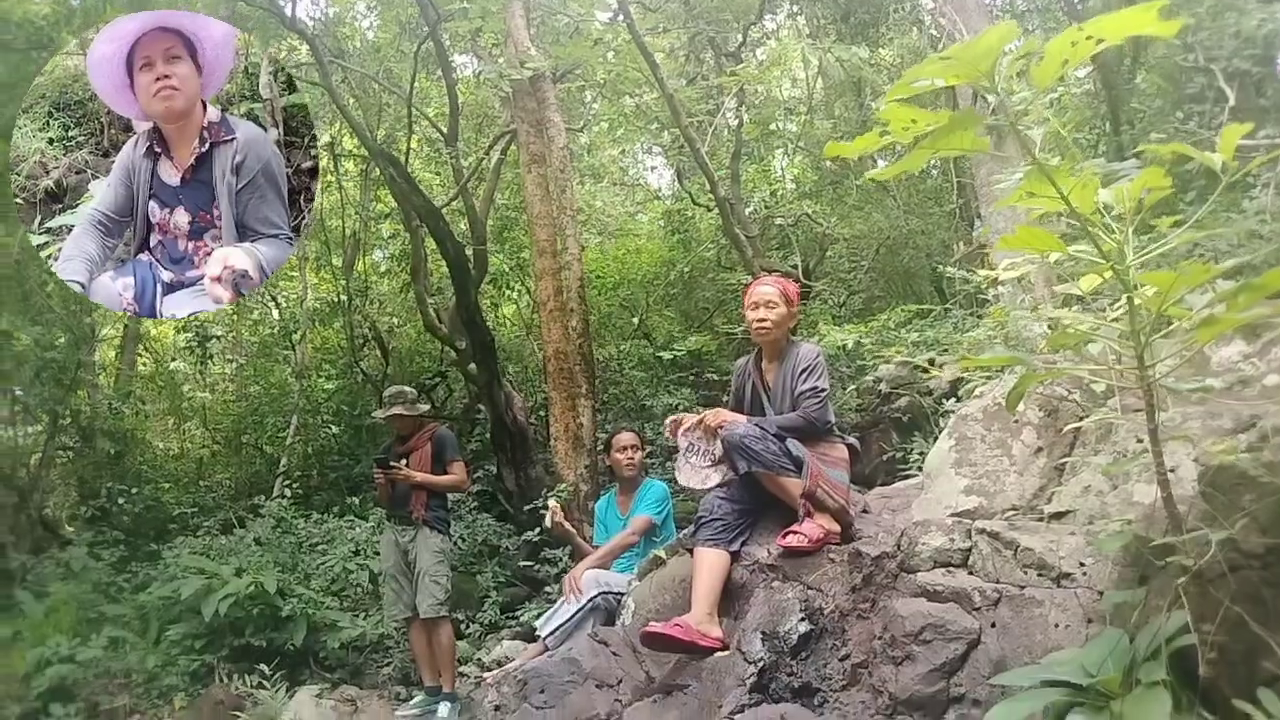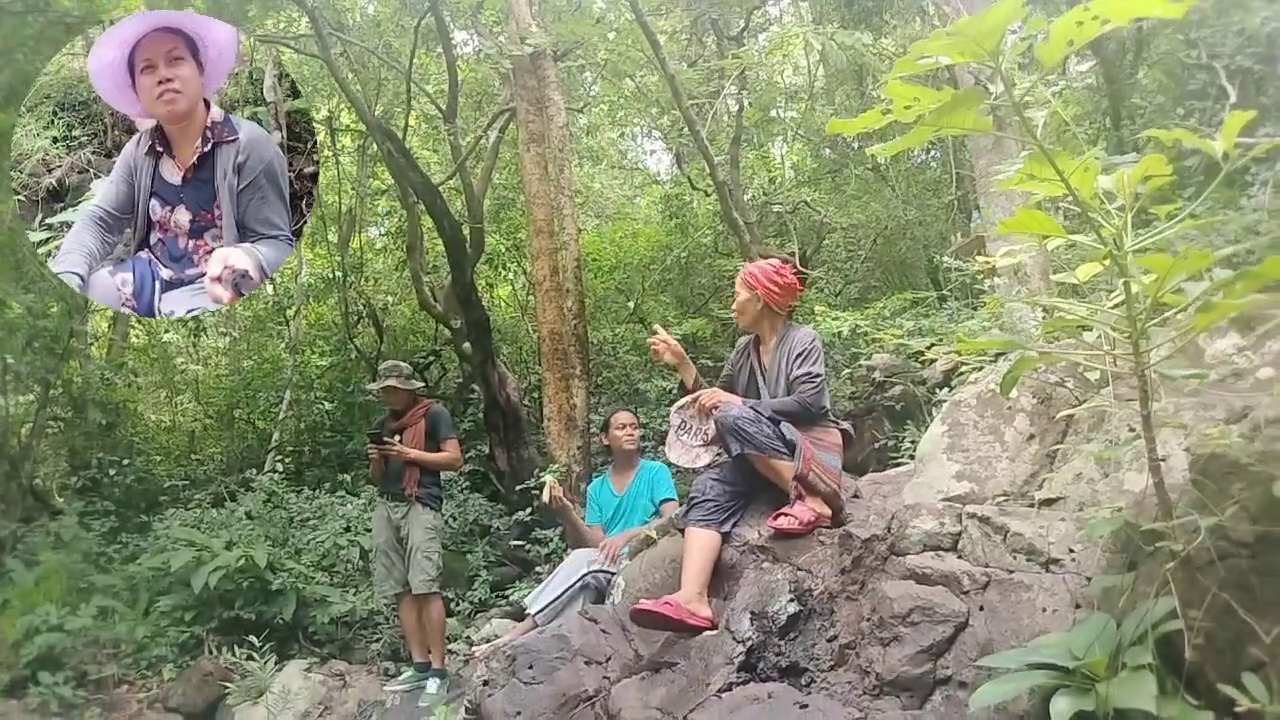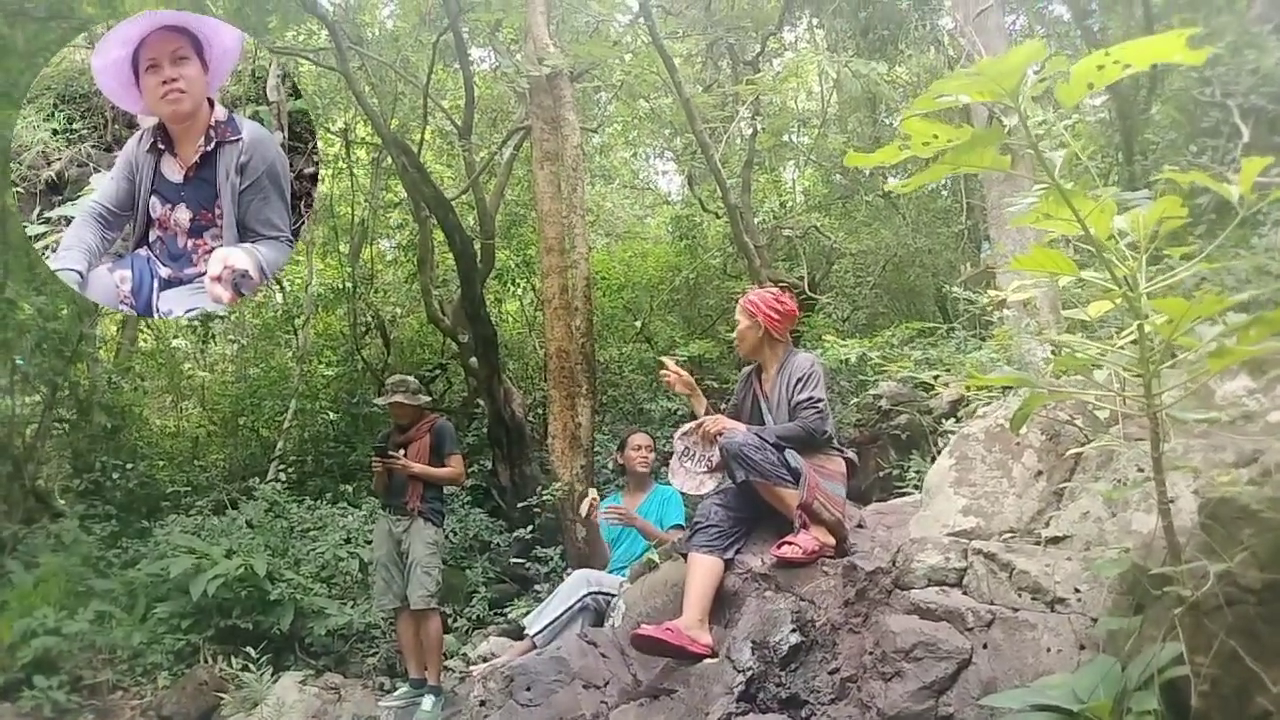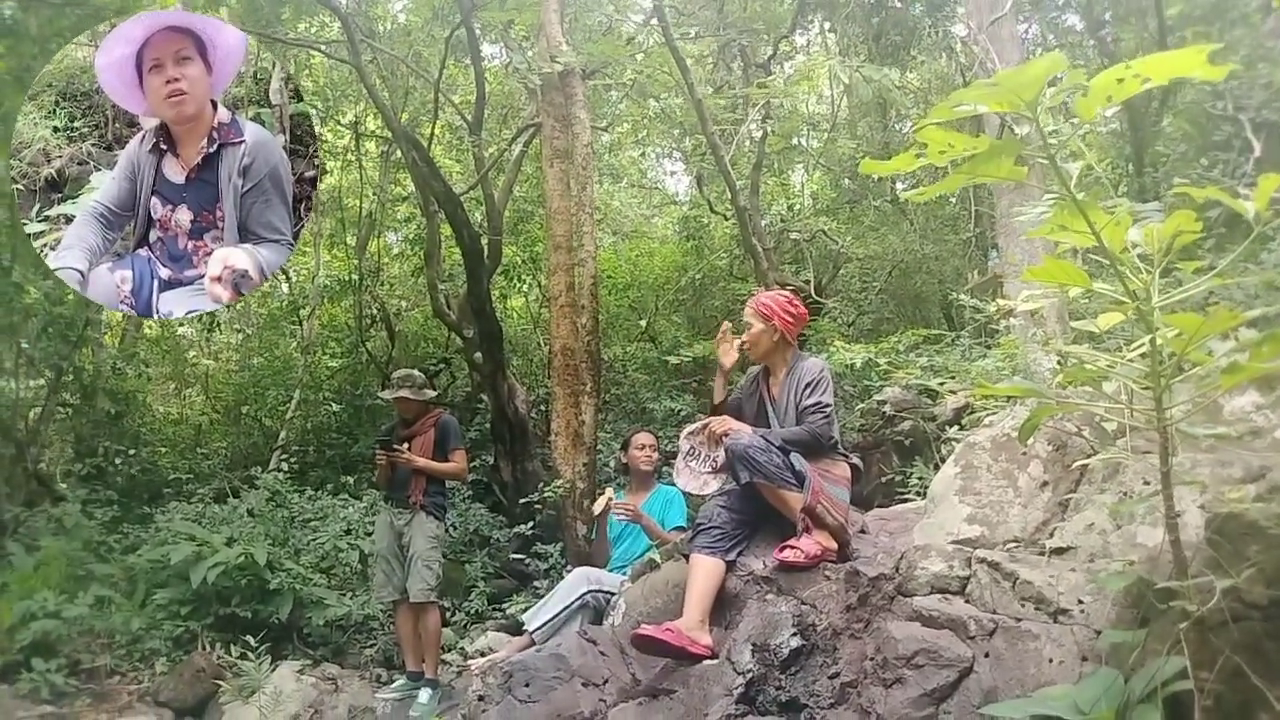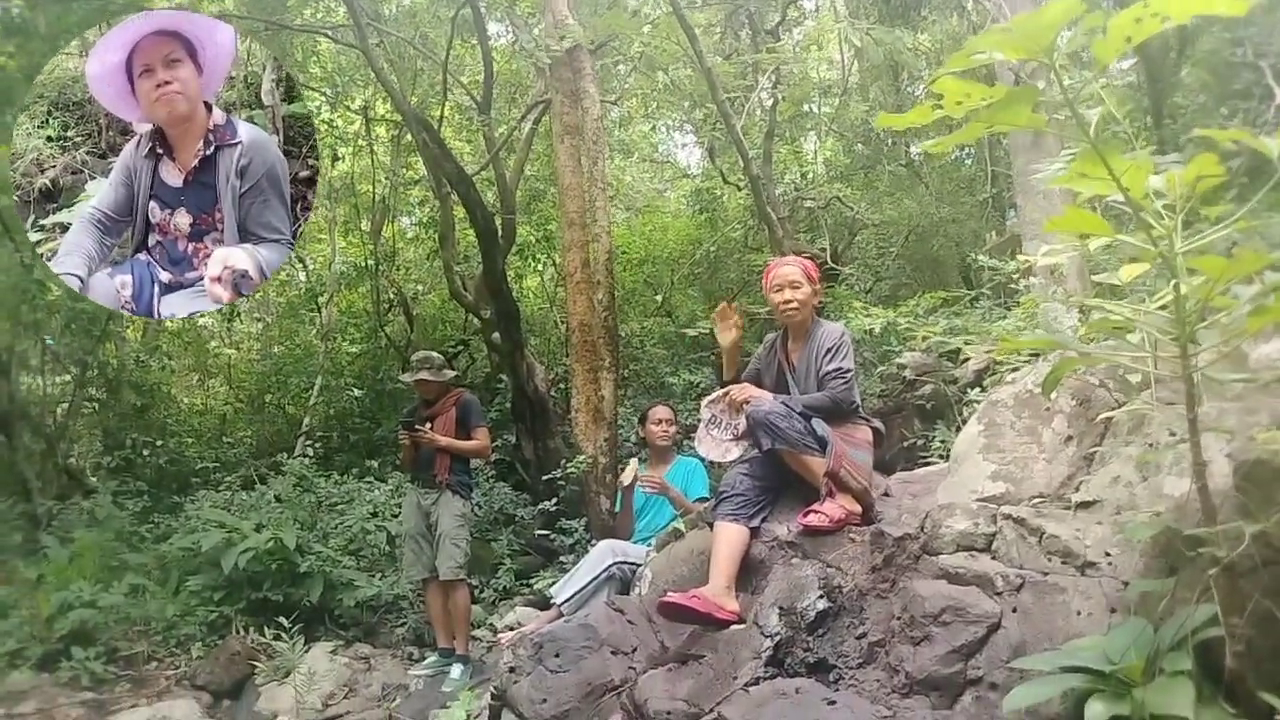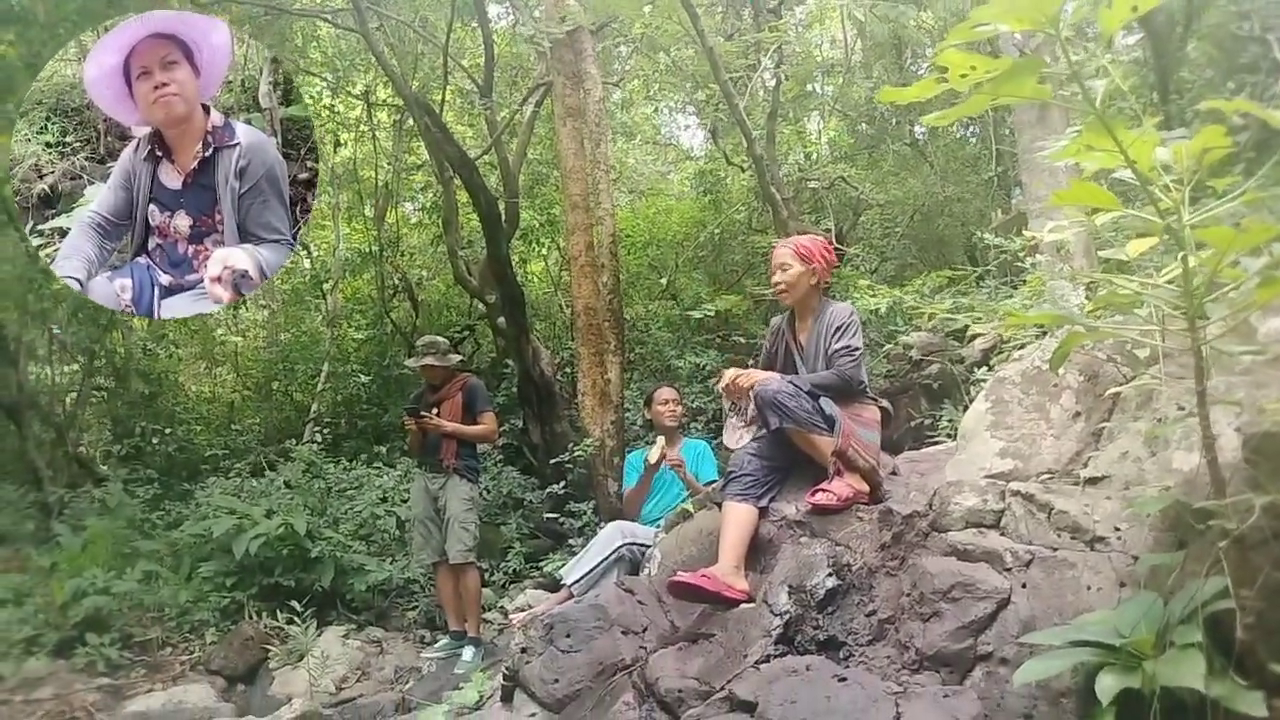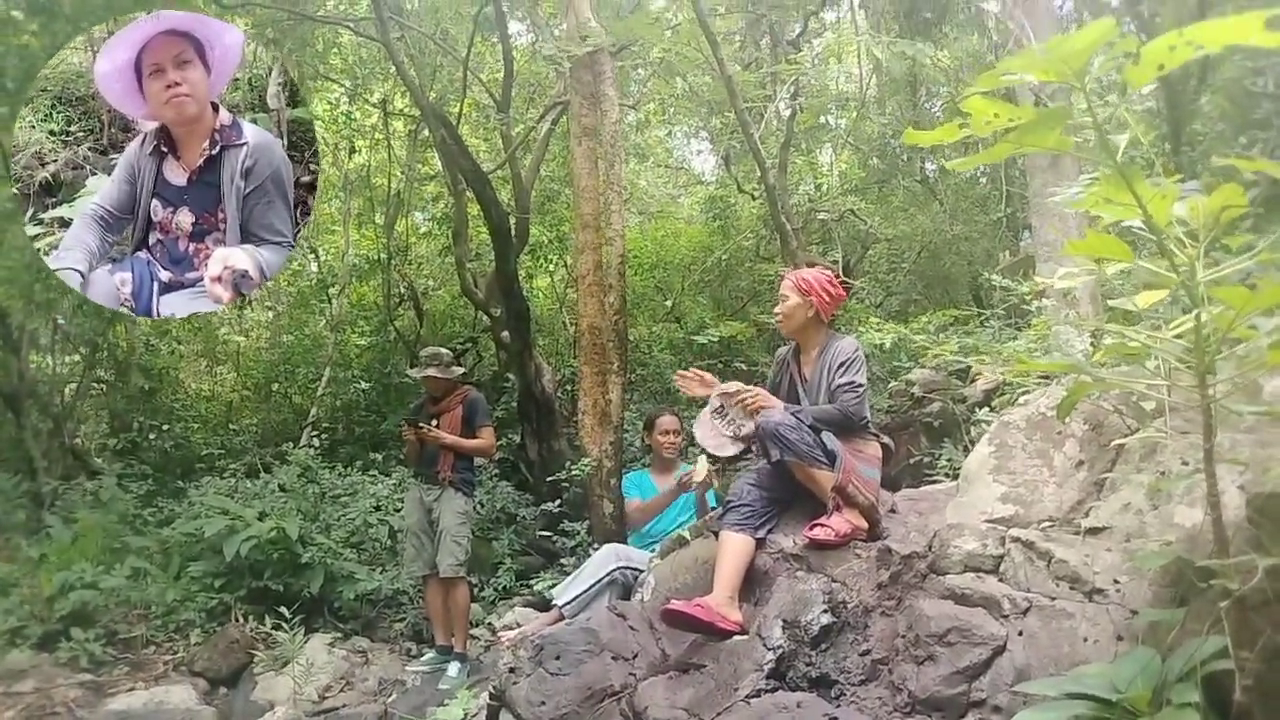
dt=0.7s
person 1, frame 1
left shoulder: (807, 356)
right shoulder: (745, 368)
left elbow: (813, 419)
right elbow: (732, 422)
left wrist: (744, 422)
right wrist: (700, 421)
left hip: (817, 464)
right hip: (770, 473)
left knee: (740, 436)
right knee: (716, 506)
left ankle: (820, 517)
right ankle: (703, 621)
person 1, frame 2
left shoulder: (803, 340)
right shoulder: (744, 349)
left elbow: (809, 403)
right elbow: (716, 400)
left wrist: (740, 404)
right wrist: (683, 364)
left hip: (809, 447)
right hip: (761, 457)
left knee: (733, 418)
right knee: (709, 487)
left ankle: (811, 500)
right ankle: (692, 600)
person 1, frame 3
left shoulder: (804, 365)
right shoulder: (749, 378)
left elbow: (812, 428)
right elbow: (722, 428)
left wrist: (744, 430)
right wrist: (694, 394)
left hip: (814, 474)
right hip: (767, 483)
left knee: (738, 443)
right knee: (713, 512)
left ankle: (816, 529)
right ankle: (693, 626)
person 1, frame 4
left shoulder: (813, 370)
right shoulder: (755, 378)
left elbow: (819, 433)
right elbow: (723, 422)
left wrist: (751, 433)
right wrist: (722, 374)
left hip: (819, 478)
right hip: (768, 487)
left knee: (743, 445)
right knee: (716, 515)
left ankle: (818, 532)
right ankle: (693, 626)
person 1, frame 5
left shoulder: (833, 336)
right shoulder: (771, 345)
left elbow: (840, 398)
right elbow: (740, 392)
left wrist: (771, 399)
right wrist: (729, 352)
left hip: (840, 442)
right hip: (790, 451)
left knee: (764, 412)
right knee: (737, 482)
left ankle: (842, 497)
right ankle: (720, 593)
person 1, frame 6
left shoulder: (841, 315)
right shoulder: (778, 327)
left elbow: (847, 377)
right elbow: (763, 377)
left wrist: (776, 381)
right wrist: (741, 380)
left hip: (848, 423)
right hip: (797, 432)
left knee: (774, 393)
right knee: (746, 462)
left ankle: (850, 476)
right ankle: (730, 572)
person 1, frame 7
left shoulder: (845, 350)
right shoulder: (784, 358)
left elbow: (849, 413)
right elbow: (764, 411)
left wrist: (782, 408)
left hip: (849, 457)
right hip: (800, 464)
left knee: (775, 424)
right knee: (746, 491)
left ankle: (848, 511)
right ankle: (724, 602)
person 2, frame 1
left shoulder: (440, 437)
right shoulder: (388, 449)
left elbow: (461, 481)
left wrist: (415, 477)
right wrist: (382, 485)
left hip: (428, 529)
right hip: (394, 531)
left knee: (435, 611)
right knee: (410, 614)
right ankle: (430, 690)
person 2, frame 2
left shoulder: (434, 414)
right shoulder: (381, 426)
left elbow: (454, 459)
left wrist: (409, 453)
right wrist: (376, 461)
left hip: (420, 506)
right hip: (386, 508)
left knee: (426, 587)
right knee: (401, 590)
left ankle: (438, 672)
right ankle: (419, 666)
person 2, frame 3
left shoulder: (439, 429)
right shoulder: (386, 438)
left elbow: (458, 475)
left wrist: (413, 468)
right wrist: (379, 474)
left hip: (422, 520)
right hip: (388, 521)
left knee: (424, 603)
right knee: (400, 604)
left ankle: (434, 689)
right ankle: (415, 682)
person 2, frame 4
left shoulder: (444, 424)
right shoulder: (390, 431)
left elbow: (461, 470)
left wrist: (417, 462)
right wrist: (382, 467)
left hip: (425, 514)
right hip: (390, 513)
left knee: (423, 596)
right knee: (399, 597)
left ankle: (431, 681)
right ankle: (412, 675)
person 2, frame 5
left shoulder: (465, 403)
right shoulder: (412, 413)
left elbow: (484, 448)
left wrist: (440, 441)
right wrist: (407, 448)
left hip: (451, 493)
right hip: (417, 494)
left knee: (453, 574)
right knee: (428, 575)
left ankle: (462, 658)
right ankle: (444, 651)
person 2, frame 6
left shoulder: (471, 388)
right shoulder: (418, 398)
left elbow: (491, 432)
left wrist: (447, 426)
right wrist: (414, 432)
left hip: (458, 477)
right hip: (424, 478)
left knee: (462, 557)
right knee: (438, 559)
left ankle: (473, 640)
right ankle: (455, 634)
person 2, frame 7
left shoulder: (471, 401)
right shoulder: (419, 407)
left elbow: (488, 446)
left wrist: (444, 439)
right wrist: (411, 442)
left hip: (453, 490)
right hip: (419, 490)
left knee: (452, 571)
right knee: (428, 572)
left ankle: (460, 655)
right ankle: (442, 648)
person 3, frame 1
left shoulder: (247, 145)
right shoulder: (137, 152)
left elbow: (277, 242)
right elbow: (99, 226)
left wrist: (247, 260)
right wrist: (65, 287)
left hip: (212, 291)
right hip: (148, 280)
person 3, frame 2
left shoulder: (250, 145)
right shoulder: (140, 150)
left elbow: (277, 243)
right elbow: (100, 222)
left wrist: (248, 260)
right wrist: (64, 279)
left hip: (212, 290)
right hip: (148, 278)
person 3, frame 3
left shoulder: (252, 145)
right shoulder: (141, 147)
left elbow: (278, 244)
right elbow: (98, 218)
left wrist: (247, 261)
right wrist: (63, 277)
left hip: (211, 288)
right hip: (145, 275)
person 3, frame 4
left shoulder: (255, 148)
right shoulder: (143, 148)
left elbow: (278, 247)
right elbow: (100, 218)
left wrist: (249, 262)
right wrist: (63, 274)
left hip: (212, 290)
right hip: (146, 275)
person 3, frame 5
left shoulder: (251, 148)
right shoulder: (139, 152)
left elbow: (278, 247)
right elbow: (98, 223)
left wrist: (248, 262)
right wrist: (64, 279)
left hip: (212, 291)
right hip: (147, 279)
person 3, frame 6
left shoulder: (250, 150)
right shoulder: (138, 156)
left elbow: (277, 248)
right elbow: (97, 227)
left wrist: (247, 261)
right wrist: (64, 283)
left hip: (212, 294)
right hip: (147, 282)
person 3, frame 7
left shoulder: (257, 151)
right shoulder: (143, 151)
left elbow: (279, 250)
right elbow: (100, 220)
left wrist: (249, 264)
right wrist: (64, 275)
left hip: (212, 292)
right hip: (146, 278)
person 4, frame 1
left shoulder: (655, 490)
right shoulder: (603, 505)
left elbow: (632, 536)
right elbow: (605, 563)
left wrist: (585, 565)
right wrist: (572, 538)
right hip: (616, 587)
left knee: (592, 580)
right knee: (591, 601)
left ankle: (531, 656)
person 4, frame 2
left shoulder: (656, 472)
right shoulder: (597, 488)
right elbow: (596, 544)
left wrist: (626, 536)
right wrist: (569, 514)
right hip: (606, 569)
left knee: (583, 559)
right knee: (583, 583)
left ankle: (520, 633)
person 4, frame 3
left shoulder: (667, 496)
right shoulder: (608, 503)
right elbow: (602, 563)
left wrist: (638, 522)
right wrist: (593, 526)
right hip: (609, 588)
left knee: (584, 579)
right knee: (583, 605)
left ankle: (519, 652)
person 4, frame 4
left shoulder: (670, 497)
right shoulder: (614, 501)
right elbow: (600, 562)
left wrist: (644, 520)
right wrist: (602, 523)
right hip: (608, 588)
left knee: (583, 577)
right knee: (583, 601)
left ankle: (518, 647)
person 4, frame 5
left shoulder: (691, 467)
right shoulder: (634, 475)
right elbow: (623, 535)
left wrist: (671, 493)
right wrist: (627, 496)
right hip: (632, 559)
left knee: (609, 549)
right knee: (610, 572)
left ankle: (547, 619)
person 4, frame 6
left shoulder: (699, 450)
right shoulder: (635, 459)
right elbow: (629, 513)
left wrist: (685, 476)
right wrist: (648, 475)
right hip: (641, 542)
left knee: (618, 531)
right knee: (618, 555)
left ankle: (558, 600)
person 4, frame 7
left shoulder: (694, 474)
right shoulder: (634, 479)
right elbow: (635, 518)
left wrist: (702, 496)
right wrist: (676, 490)
right hip: (633, 565)
left knee: (613, 553)
right knee: (613, 575)
left ankle: (547, 621)
